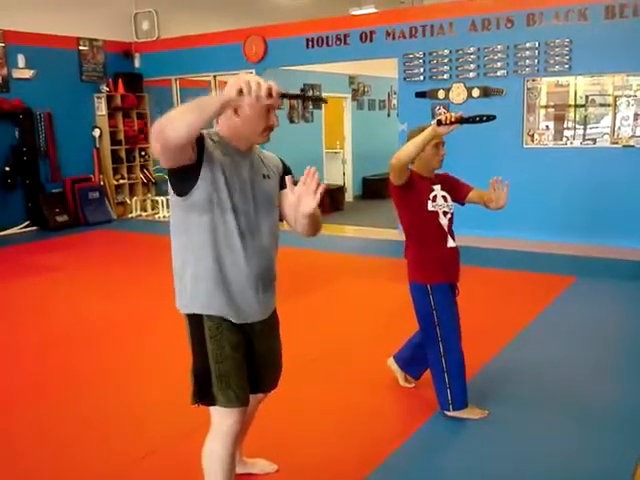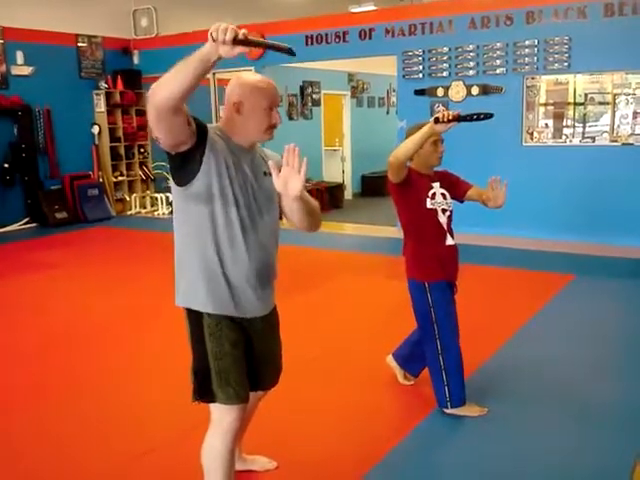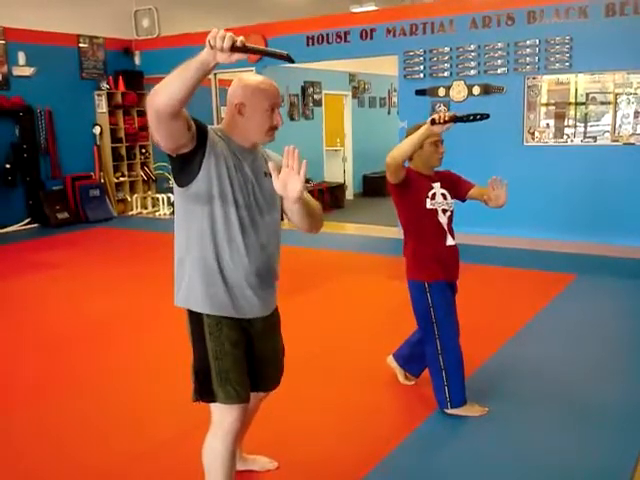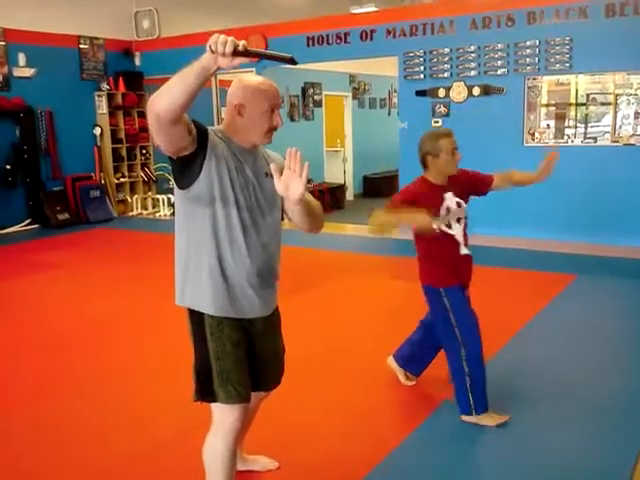
dt=0.3s
person 1, frame 1
left shoulder: (272, 165)
right shoulder: (197, 153)
left elbow: (307, 229)
right elbow: (164, 134)
left wrist: (305, 210)
right wrist: (229, 92)
left hip: (260, 305)
right hip: (214, 308)
left knee: (254, 394)
right knee: (227, 414)
person 1, frame 2
left shoulder: (271, 162)
right shoulder: (196, 146)
left elbow: (310, 223)
right elbow: (160, 101)
left wrist: (295, 196)
right wrist: (213, 51)
left hip: (259, 303)
right hip: (214, 305)
left knee: (254, 391)
right knee: (227, 411)
person 1, frame 3
left shoulder: (274, 163)
right shoulder: (198, 147)
left elbow: (312, 224)
right elbow: (160, 106)
left wrist: (295, 198)
right wrist: (210, 57)
left hip: (261, 302)
right hip: (215, 306)
left knee: (257, 390)
right knee: (228, 412)
person 1, frame 4
left shoulder: (274, 162)
right shoulder: (199, 148)
left elbow: (312, 224)
right elbow: (160, 111)
left wrist: (297, 199)
right wrist: (211, 62)
left hip: (261, 302)
right hip: (216, 306)
left knee: (258, 389)
right knee: (229, 411)
person 2, frame 1
left shoulder: (445, 181)
right shoulder: (405, 183)
left elbow: (476, 195)
right elbow: (397, 162)
left wrist: (494, 200)
right wrist: (435, 129)
left hip: (445, 272)
right hip: (426, 275)
left knee: (436, 330)
right knee: (445, 338)
left ankle: (403, 362)
right ankle: (455, 404)
person 2, frame 2
left shoulder: (444, 179)
right shoulder: (403, 180)
left elbow: (475, 192)
right elbow: (395, 160)
left wrist: (491, 198)
right wrist: (432, 126)
left hip: (444, 269)
right hip: (424, 273)
left knee: (435, 328)
right knee: (443, 336)
left ankle: (402, 359)
right ankle: (453, 401)
person 2, frame 3
left shoulder: (445, 179)
right shoulder: (405, 180)
left elbow: (477, 192)
right elbow: (392, 163)
left wrist: (493, 197)
right wrist: (423, 129)
left hip: (446, 269)
right hip: (425, 272)
left knee: (434, 327)
right knee: (443, 335)
left ankle: (403, 360)
right ankle: (452, 401)
person 2, frame 4
left shoulder: (461, 180)
right shoulder: (414, 193)
left elbow: (502, 179)
right elbow: (377, 223)
left wrist: (537, 175)
right wrist: (408, 218)
left hip: (458, 275)
right hip: (440, 280)
left knee: (437, 325)
right knee: (465, 340)
left ankle: (403, 360)
right ankle: (474, 409)
